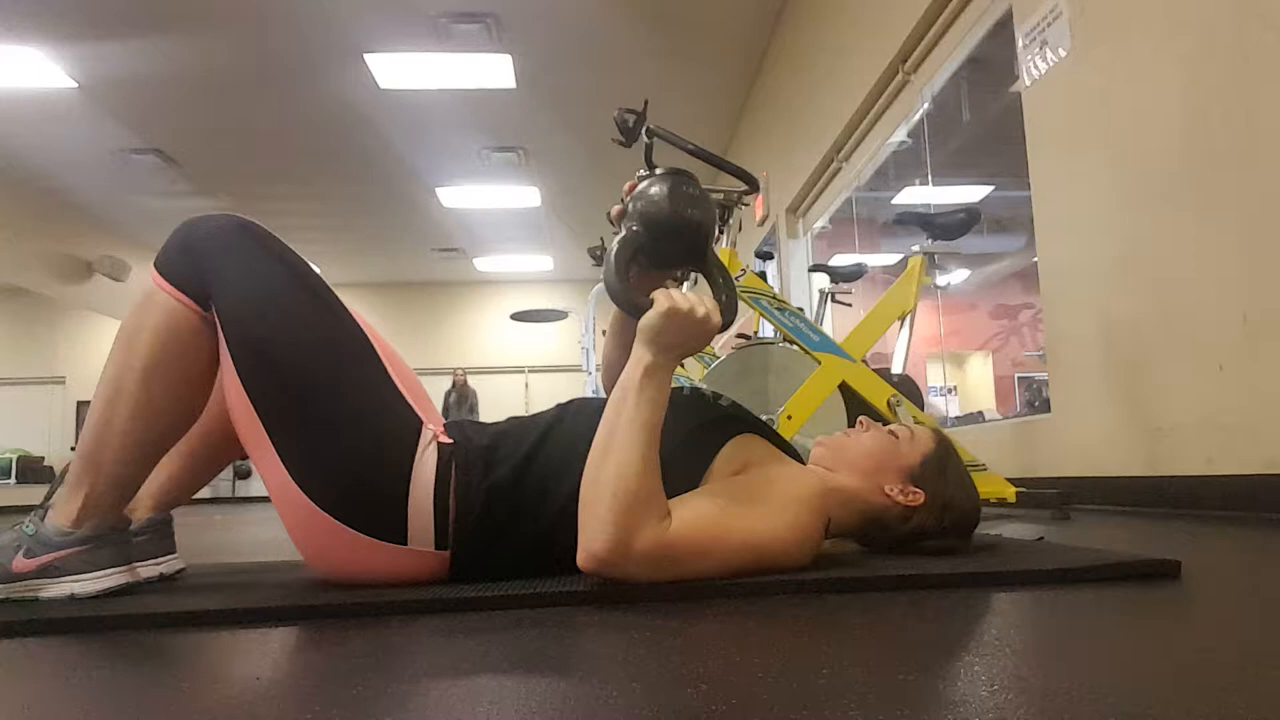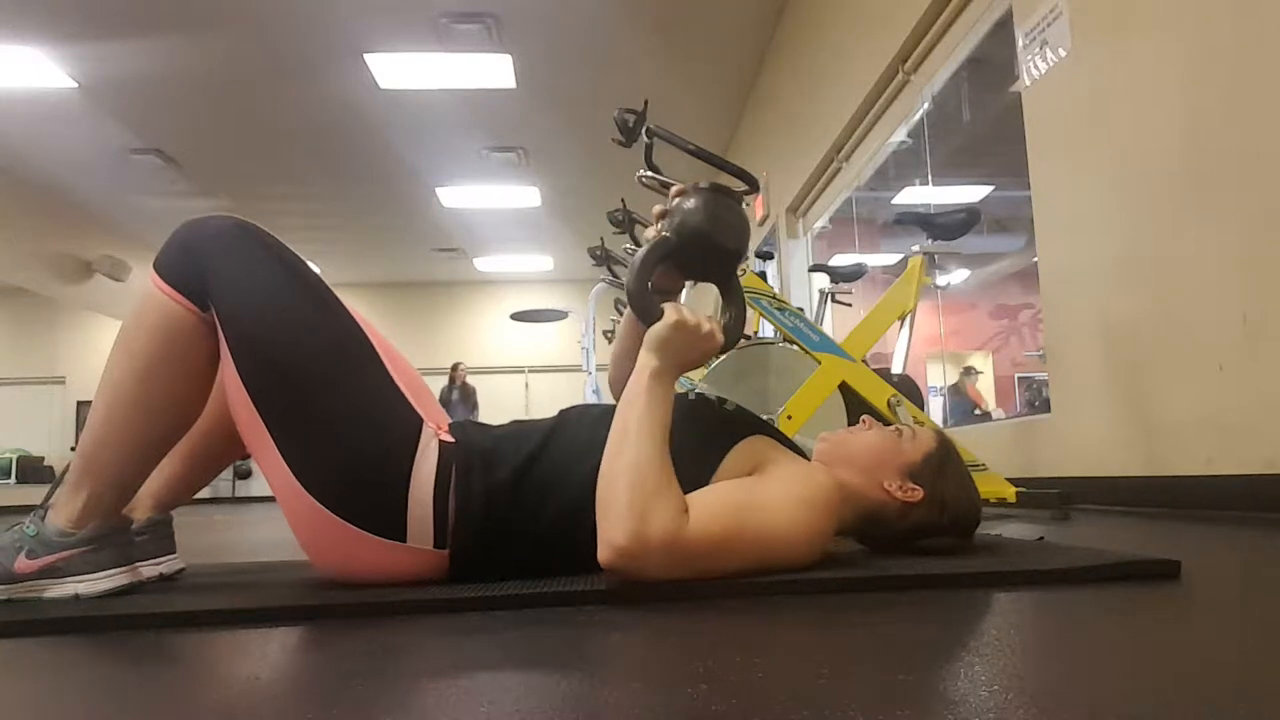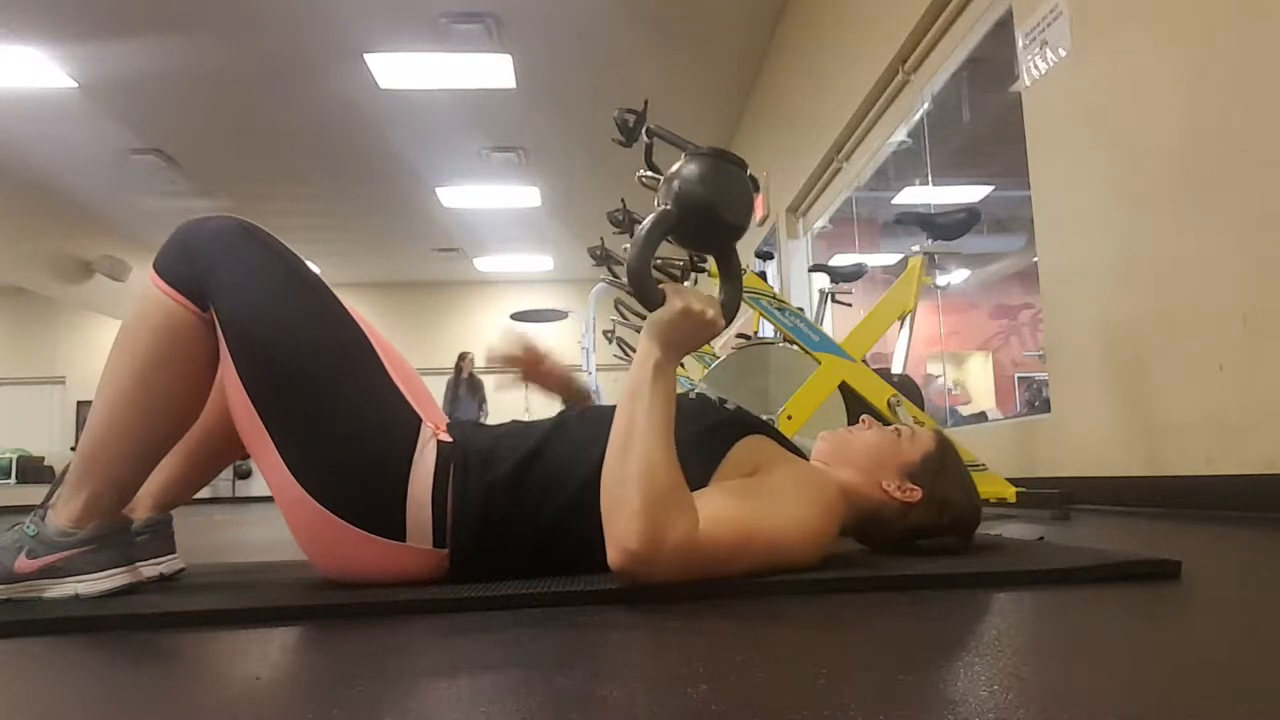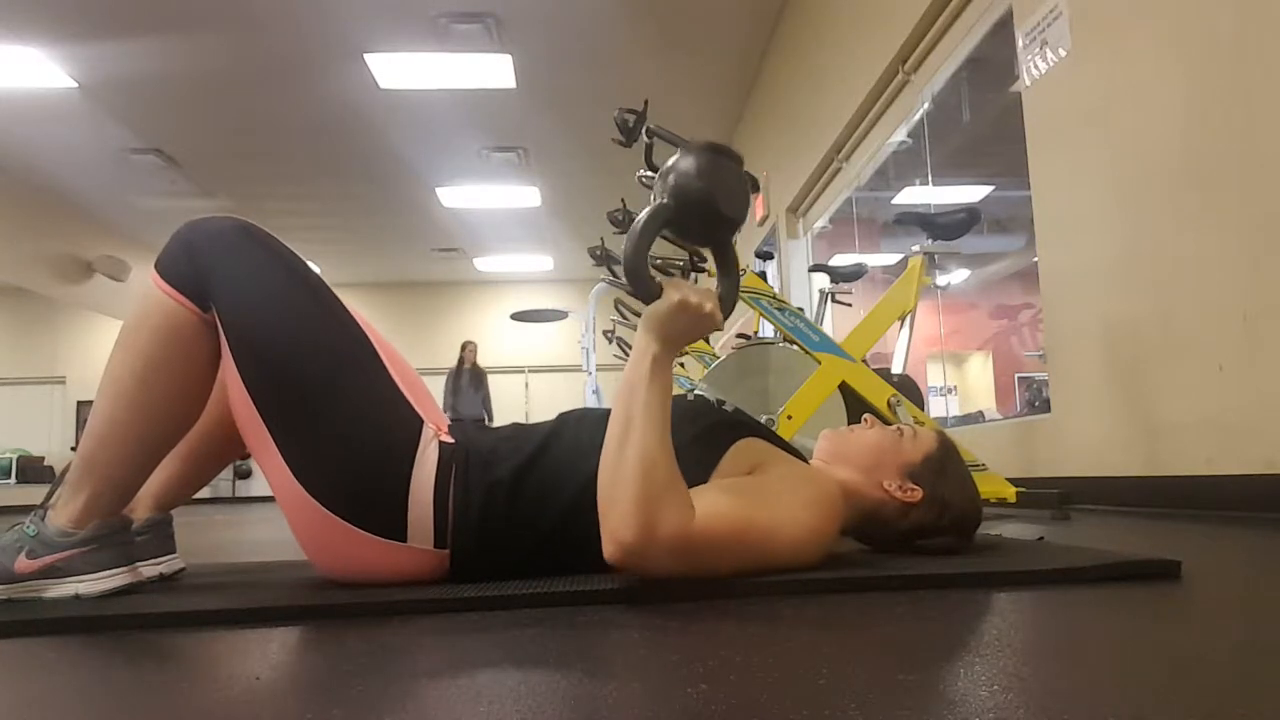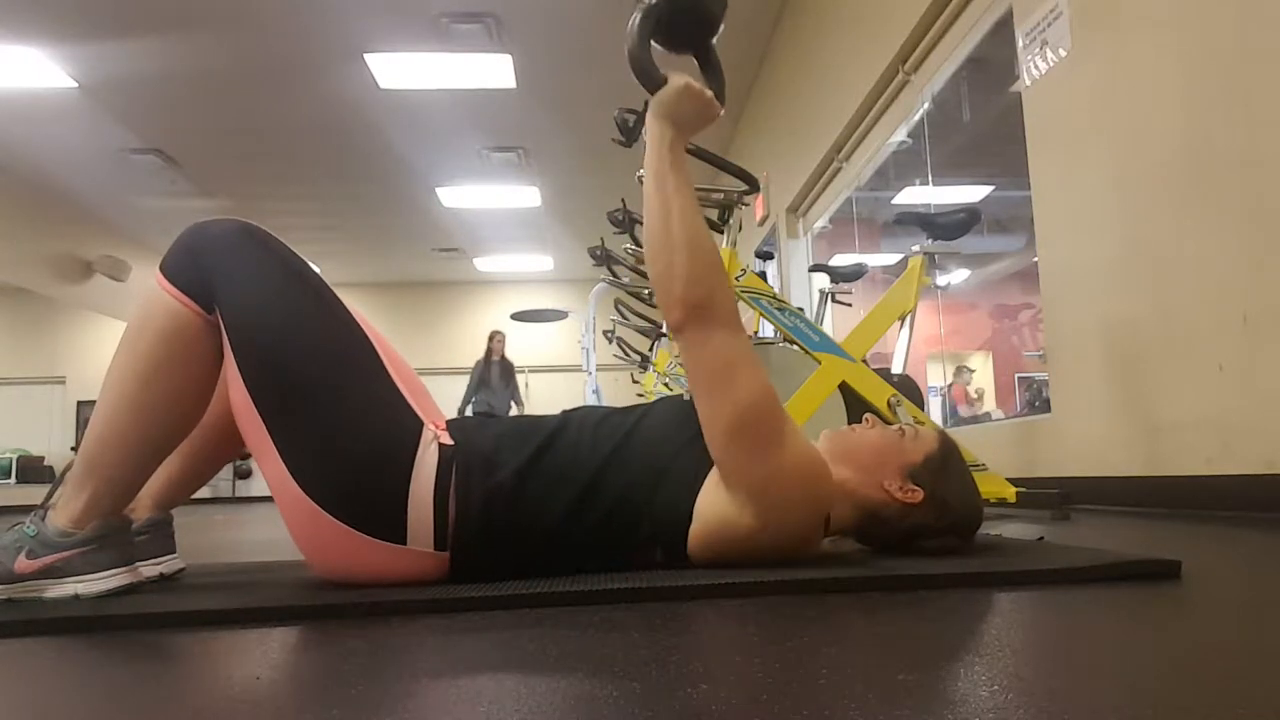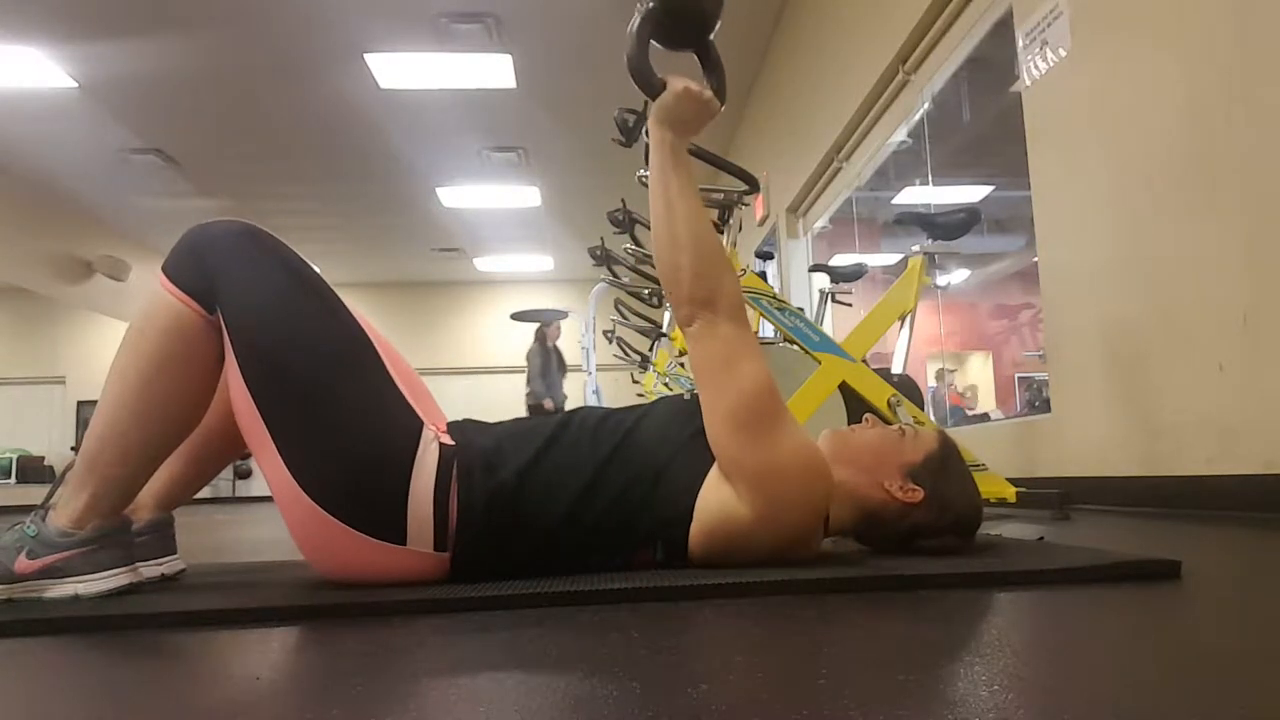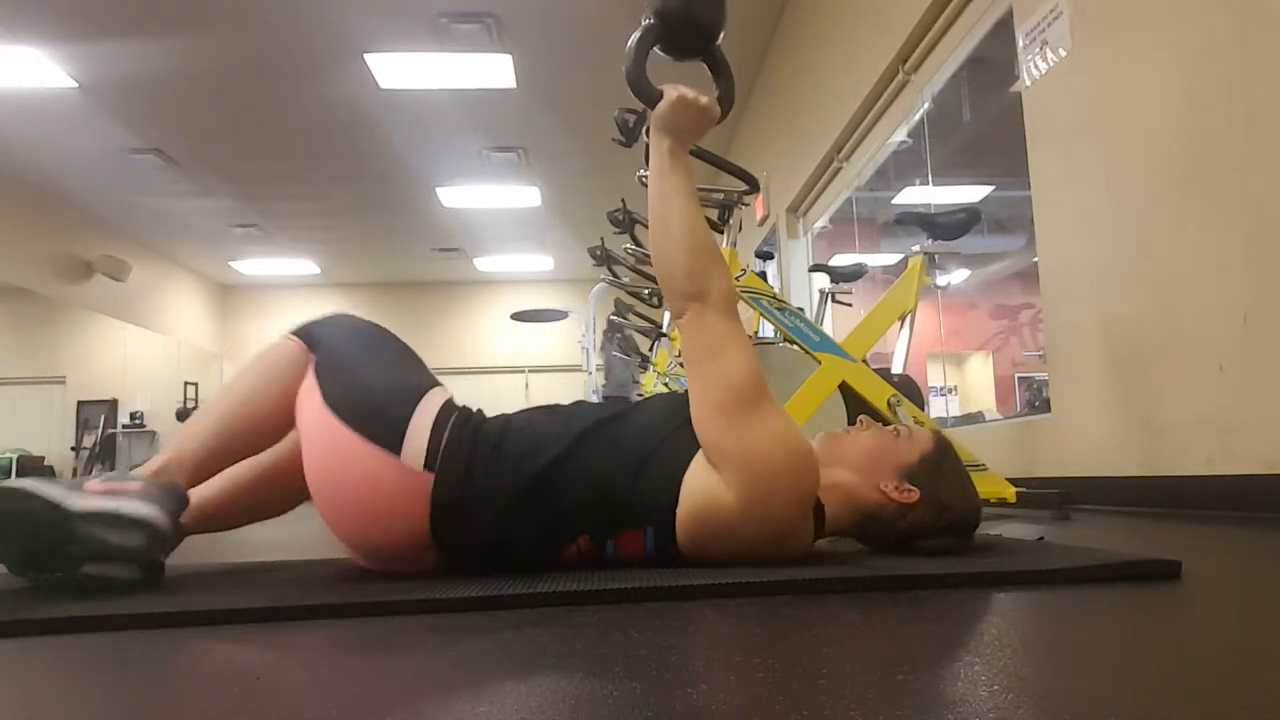
dt=0.7s
person 1, frame 1
left shoulder: (791, 507)
right shoulder: (776, 472)
left elbow: (607, 544)
right elbow: (624, 402)
left wrist: (657, 357)
right wrist: (641, 284)
left hip: (403, 504)
right hip: (435, 475)
left knee: (213, 249)
right knee: (250, 334)
right ankle: (120, 528)
person 1, frame 2
left shoulder: (803, 502)
right shoulder: (782, 473)
left elbow: (627, 540)
right elbow: (634, 398)
left wrist: (662, 365)
right wrist: (662, 287)
left hip: (408, 507)
right hip: (445, 473)
left knee: (212, 250)
right knee: (253, 334)
right ankle: (126, 526)
person 1, frame 3
left shoulder: (804, 506)
right shoulder: (783, 475)
left elbow: (639, 544)
left wrist: (655, 355)
right wrist: (570, 387)
left hip: (408, 507)
right hip: (441, 477)
left knee: (213, 251)
right knee: (249, 335)
right ankle: (125, 524)
person 1, frame 4
left shoulder: (803, 509)
right shoulder: (789, 481)
left elbow: (632, 535)
left wrist: (653, 348)
right wrist: (663, 343)
left hip: (409, 507)
right hip: (442, 477)
left knee: (214, 253)
right knee: (251, 339)
right ankle: (126, 523)
person 1, frame 5
left shoulder: (789, 496)
right shoulder: (778, 489)
left elbow: (698, 315)
right elbow: (703, 322)
left wrist: (665, 141)
left hip: (405, 506)
right hip: (438, 482)
left knee: (219, 254)
right knee: (246, 334)
right ankle: (123, 524)
person 1, frame 6
left shoulder: (789, 492)
right shoulder: (779, 498)
left elbow: (708, 310)
left wrist: (669, 143)
left hip: (410, 508)
right hip: (447, 480)
left knee: (221, 257)
right knee: (254, 337)
right ankle: (130, 523)
person 1, frame 7
left shoulder: (776, 477)
right shoulder: (781, 516)
left elbow: (700, 303)
left wrist: (669, 149)
left hip: (420, 468)
right hip: (437, 527)
left knee: (330, 338)
left ankle: (147, 492)
right ankle: (146, 524)
